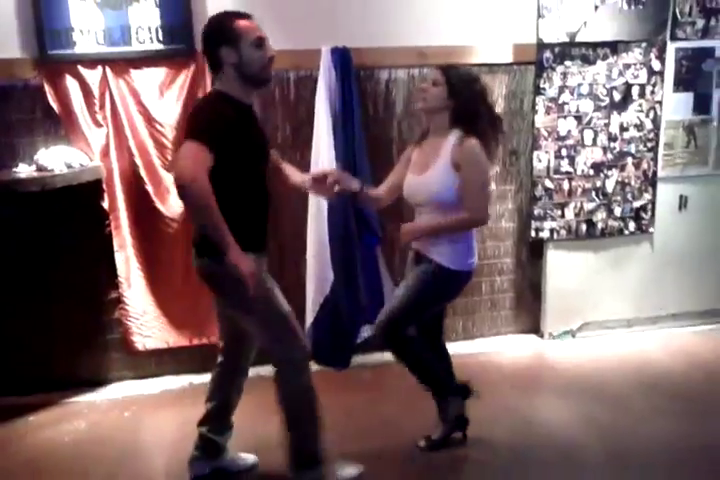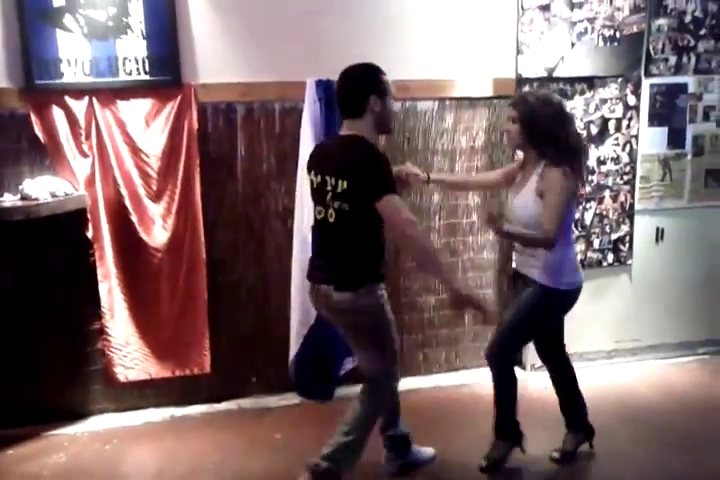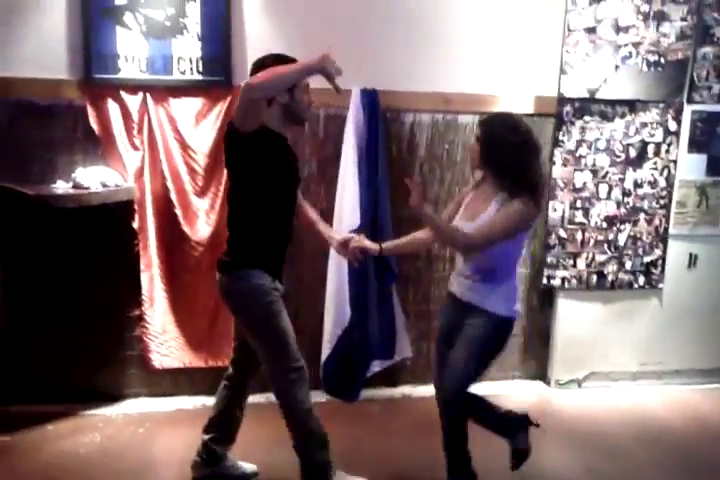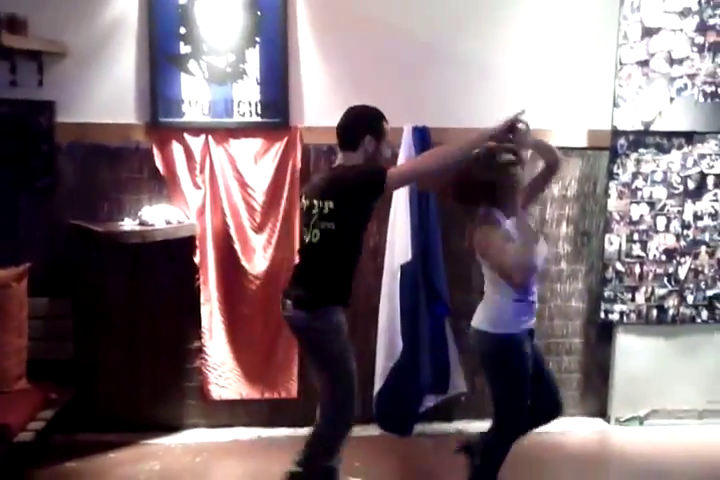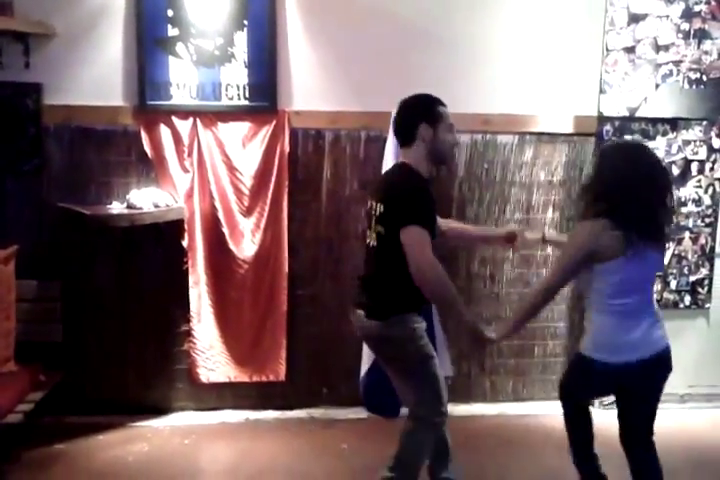
dt=1s
person 1, frame 1
left shoulder: (241, 112)
right shoulder: (214, 113)
left elbow: (266, 159)
right elbow: (188, 177)
left wrist: (301, 180)
right wrist: (230, 250)
left hip: (238, 255)
right hip: (228, 260)
left knee: (236, 352)
right knee: (293, 353)
person 1, frame 2
left shoulder: (322, 154)
right shoulder: (368, 159)
right elbow: (405, 228)
right wrist: (455, 286)
left hip: (322, 284)
right hip: (356, 290)
left knee: (380, 370)
right knee: (378, 381)
person 1, frame 3
left shoulder: (283, 149)
right shoulder: (247, 137)
left elbow: (293, 199)
right elbow: (252, 88)
left wrist: (330, 235)
right wrist: (313, 65)
left hip: (258, 274)
right hip: (247, 275)
left knee: (244, 368)
right knee: (290, 371)
person 1, frame 4
left shoulder: (322, 182)
right shoulder: (358, 182)
right elbow: (426, 165)
right wrist: (493, 133)
left hip: (301, 302)
right hip: (320, 311)
left knee: (338, 396)
right knee: (340, 409)
person 1, frame 5
left shoulder: (398, 181)
right shoulder: (411, 188)
left elbow: (436, 228)
right elbow: (423, 266)
left wrist: (493, 235)
right wrist: (467, 320)
left hip: (377, 313)
right hip: (394, 320)
left knee: (429, 401)
right knee: (429, 410)
person 2, frame 1
left shoulder: (468, 147)
right shoulder: (416, 149)
left elbow: (477, 215)
right elbow: (384, 195)
left wrist: (422, 228)
right wrist: (355, 188)
left hip: (449, 264)
right hip: (424, 258)
left knee: (387, 329)
right knee: (427, 340)
left ankle: (451, 393)
right ankle: (452, 419)
person 2, frame 2
left shoulder: (558, 175)
right shoulder: (523, 170)
left elbow: (549, 238)
right elbow: (479, 181)
left wrist: (506, 231)
right wrist: (427, 177)
left hip: (552, 285)
right hip: (531, 279)
left knee: (498, 353)
right knee: (552, 355)
left ankle: (506, 435)
right ankle: (578, 428)
person 2, frame 3
left shoulder: (520, 206)
right shoulder: (472, 193)
left elbow: (469, 245)
right elbow: (431, 235)
left wrist: (424, 211)
right wrist: (379, 248)
left hip: (492, 313)
right hip: (457, 303)
left knee: (453, 392)
right knee: (445, 392)
left ankle: (515, 426)
person 2, frame 4
left shoulder: (513, 210)
right shoulder: (487, 226)
left elbow: (554, 163)
right elbow: (519, 275)
left wrist: (531, 143)
left hip: (514, 331)
right hip: (501, 335)
left knee: (550, 406)
right knee: (510, 421)
left ankle: (481, 450)
person 2, frame 5
left shoulder: (595, 231)
right shoulder: (653, 232)
left elbow: (547, 291)
left wrist: (502, 332)
right wrist: (548, 238)
left hip: (603, 358)
right hip: (654, 355)
left knee: (572, 396)
right knee: (639, 438)
